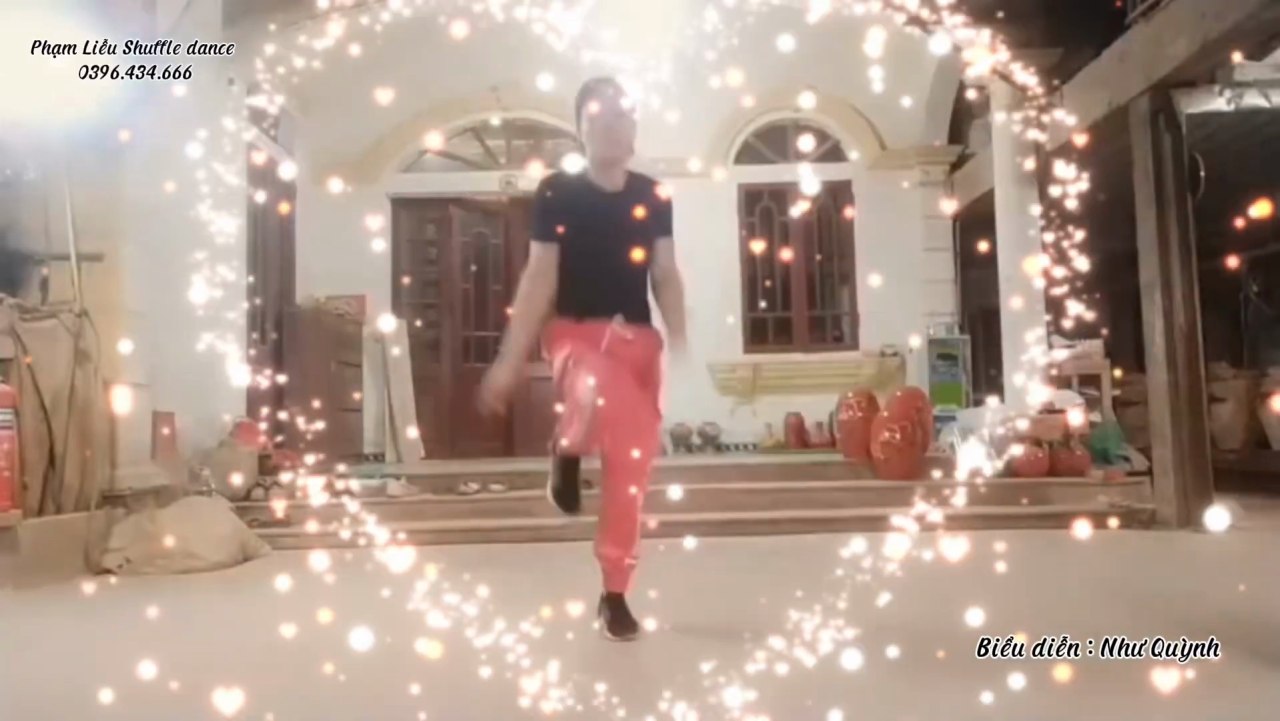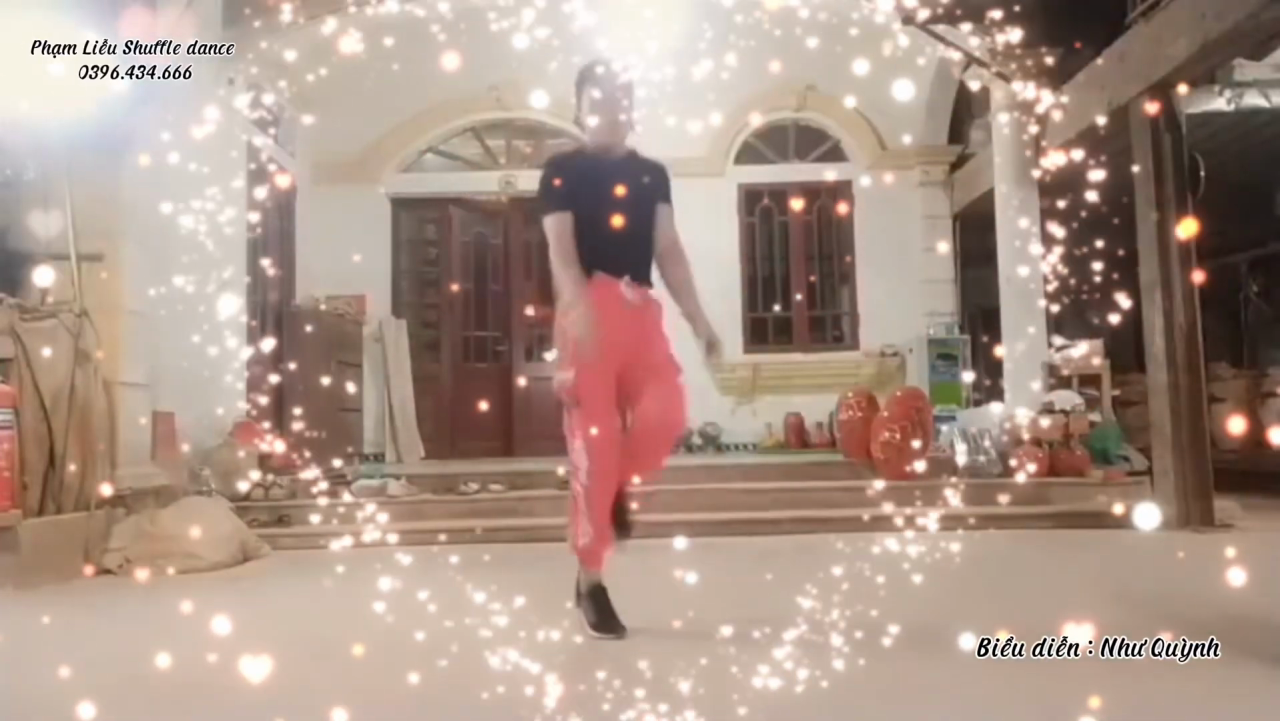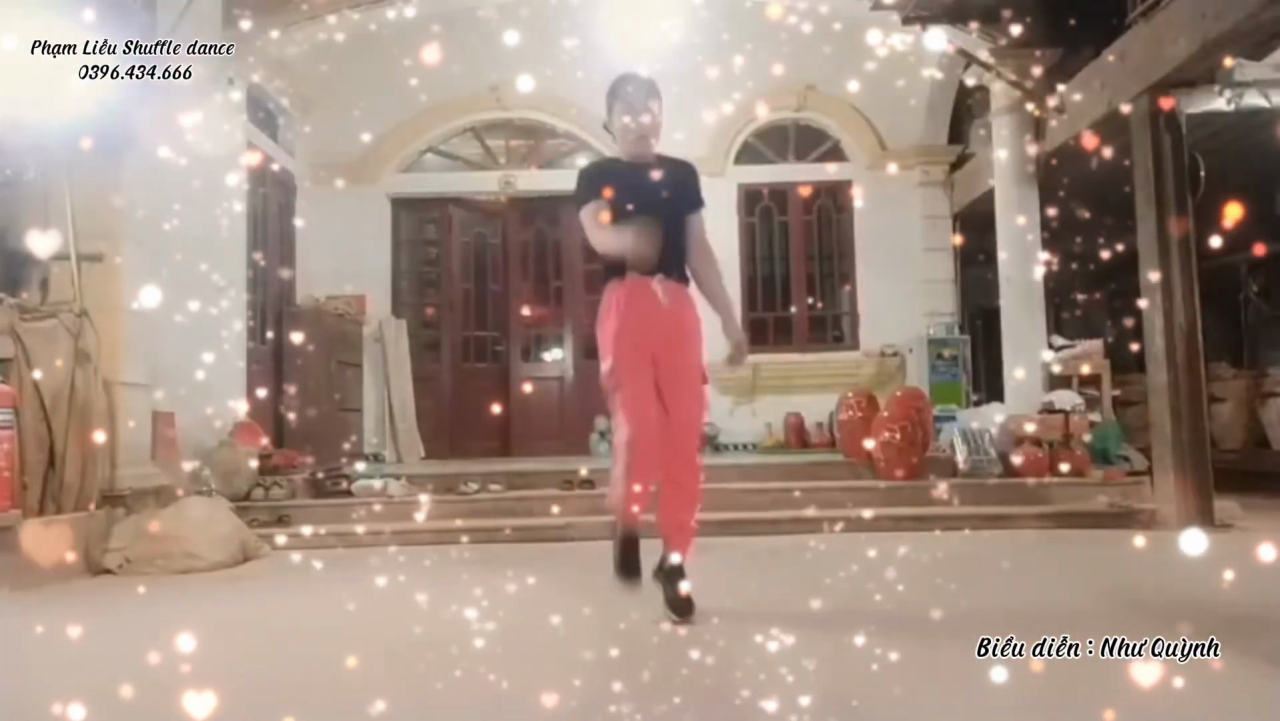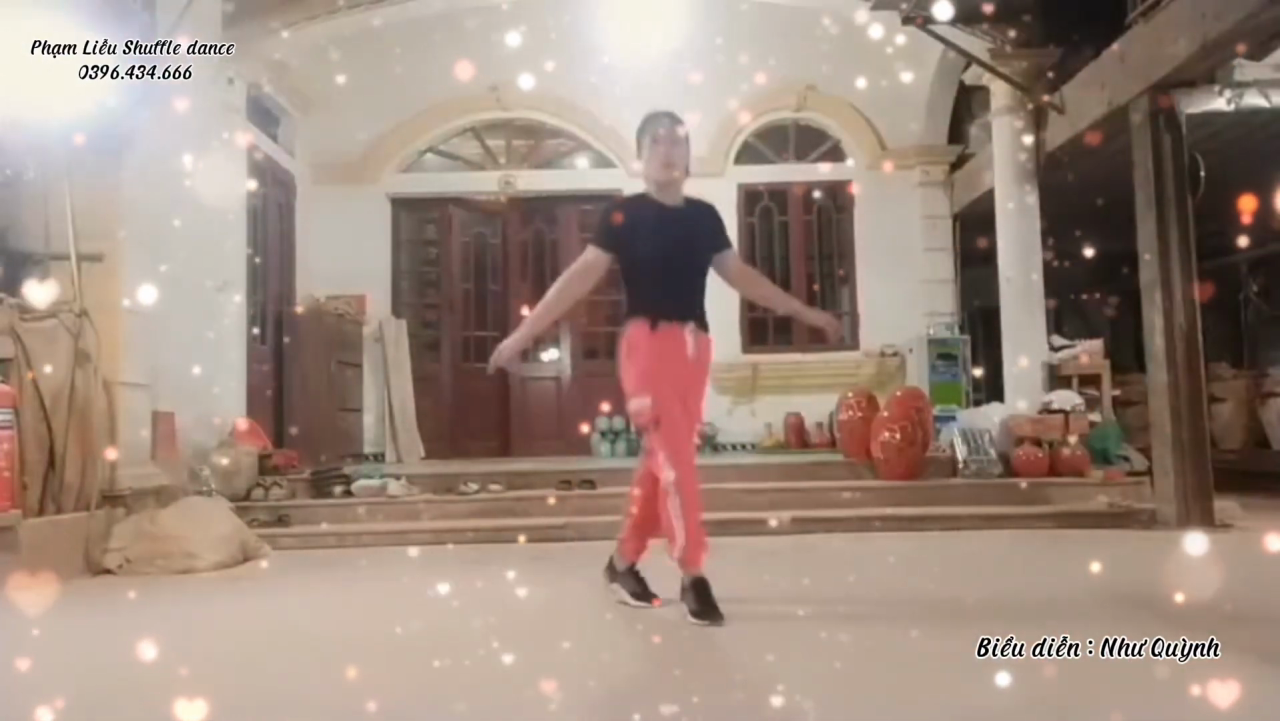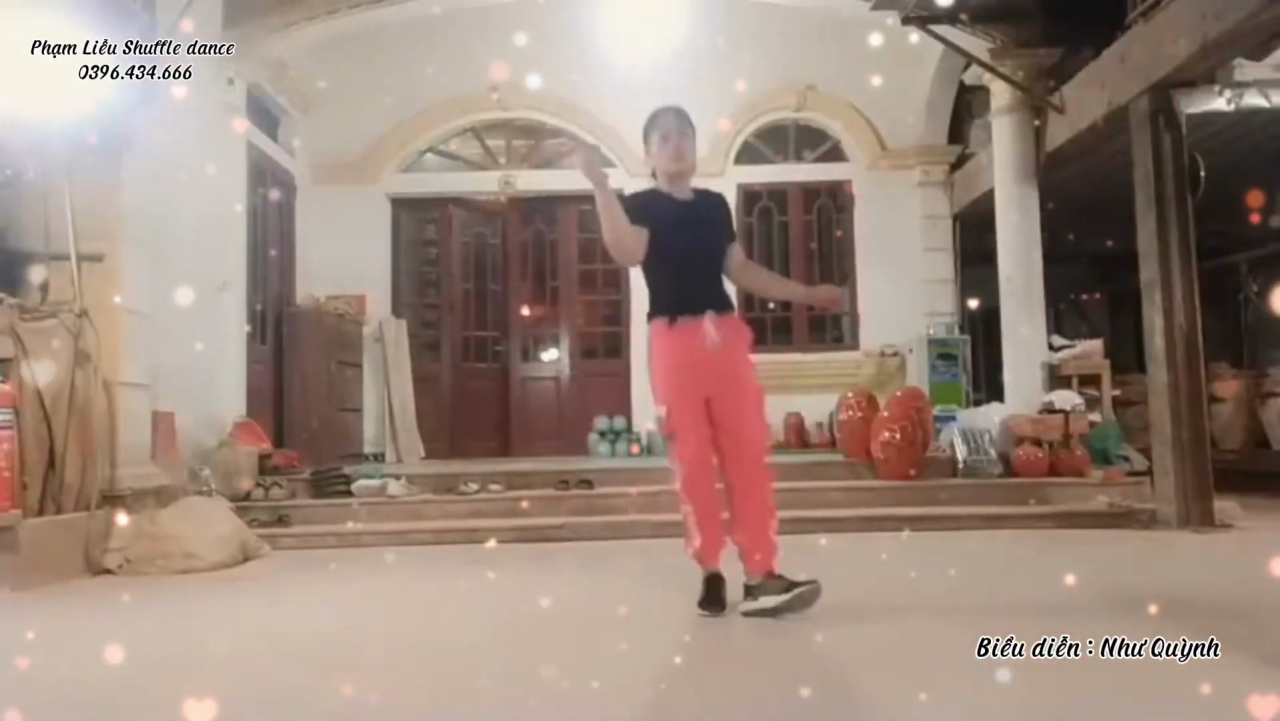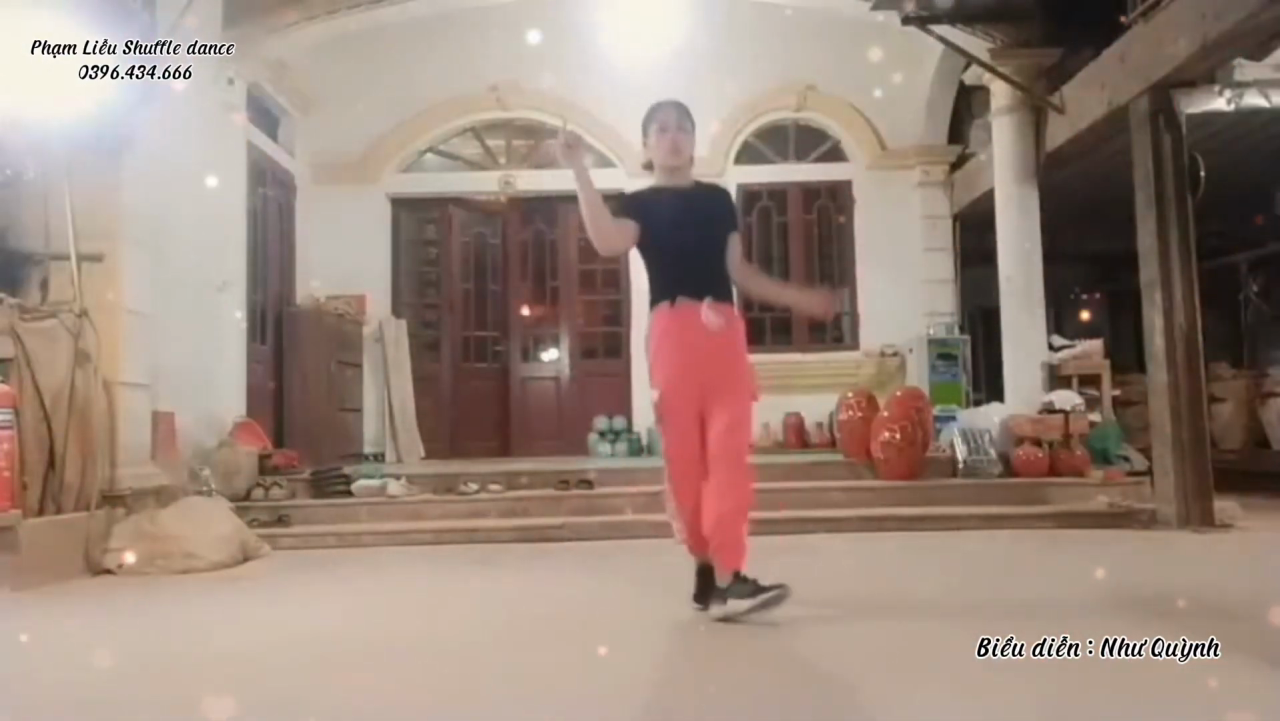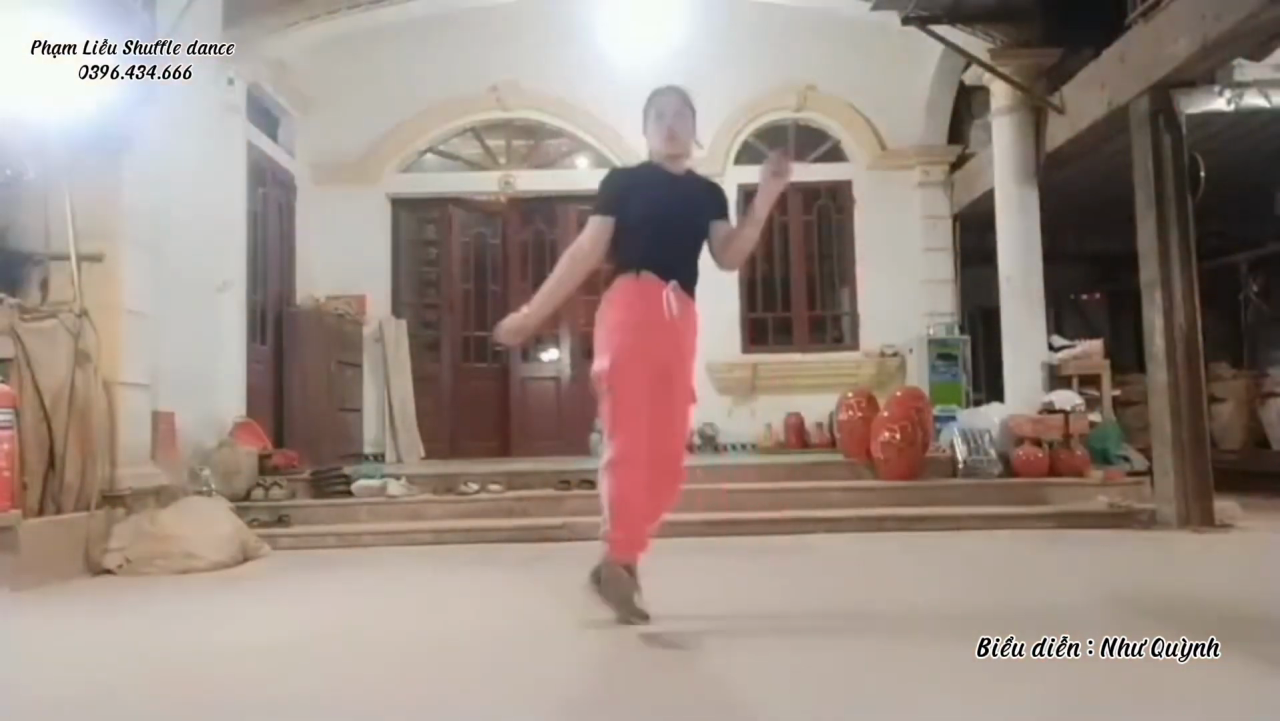
dt=0.5s
person 1, frame 1
left shoulder: (655, 194)
right shoulder: (557, 194)
left elbow: (666, 272)
right elbow: (539, 280)
left wrist: (674, 327)
right wrist: (510, 360)
left hip: (636, 338)
right hip: (577, 331)
left knee: (634, 472)
right knee: (596, 396)
left ankle: (614, 593)
right ankle: (568, 455)
person 1, frame 2
left shoulder: (652, 172)
right shoulder: (562, 170)
left elbow: (668, 249)
right elbow: (560, 247)
left wrist: (699, 320)
right wrist: (575, 308)
left hip: (641, 310)
right hip: (593, 312)
left knee: (665, 415)
right knee: (593, 447)
left ankle: (617, 481)
right ankle: (591, 582)
person 1, frame 3
left shoulder: (682, 174)
right shoulder: (596, 176)
left elbow: (699, 251)
right elbow: (597, 234)
left wrist: (731, 319)
right wrist: (625, 241)
left hip: (679, 307)
right hip: (627, 305)
left knee: (684, 438)
right knee: (635, 427)
left ankle: (674, 560)
right ankle: (627, 530)
person 1, frame 4
left shoulder: (704, 216)
right shoulder: (624, 214)
left elbow: (740, 276)
right elbow: (581, 277)
left wrist: (806, 313)
right wrist: (525, 332)
left hip: (694, 348)
right hip: (648, 344)
left knee: (664, 464)
right knee: (675, 463)
left ankle: (622, 564)
right ankle: (693, 578)
person 1, frame 5
left shoulder: (715, 204)
right shoulder: (639, 206)
left elbow: (742, 271)
right elbow: (628, 252)
left wrist: (809, 294)
right wrist: (601, 188)
left hip: (727, 338)
right hip: (674, 340)
left knee: (750, 460)
right knee: (693, 466)
left ankle: (761, 580)
right ankle: (710, 572)
person 1, frame 6
left shoulder: (717, 199)
right shoulder: (639, 204)
right elbow: (609, 243)
left wrist: (799, 298)
right wrist: (580, 172)
left hip: (725, 330)
right hip: (673, 331)
left knee: (730, 453)
right knee: (684, 459)
left ankle: (726, 578)
right ankle: (705, 565)
person 1, frame 7
left shoulder: (708, 191)
right shoulder: (624, 180)
left elbow: (732, 255)
right elbow: (587, 249)
left wrist: (769, 193)
right wrist: (535, 310)
left hip: (680, 322)
right hip: (630, 307)
left knee: (667, 455)
right knee: (627, 439)
left ankle: (619, 564)
right ankle: (617, 567)
